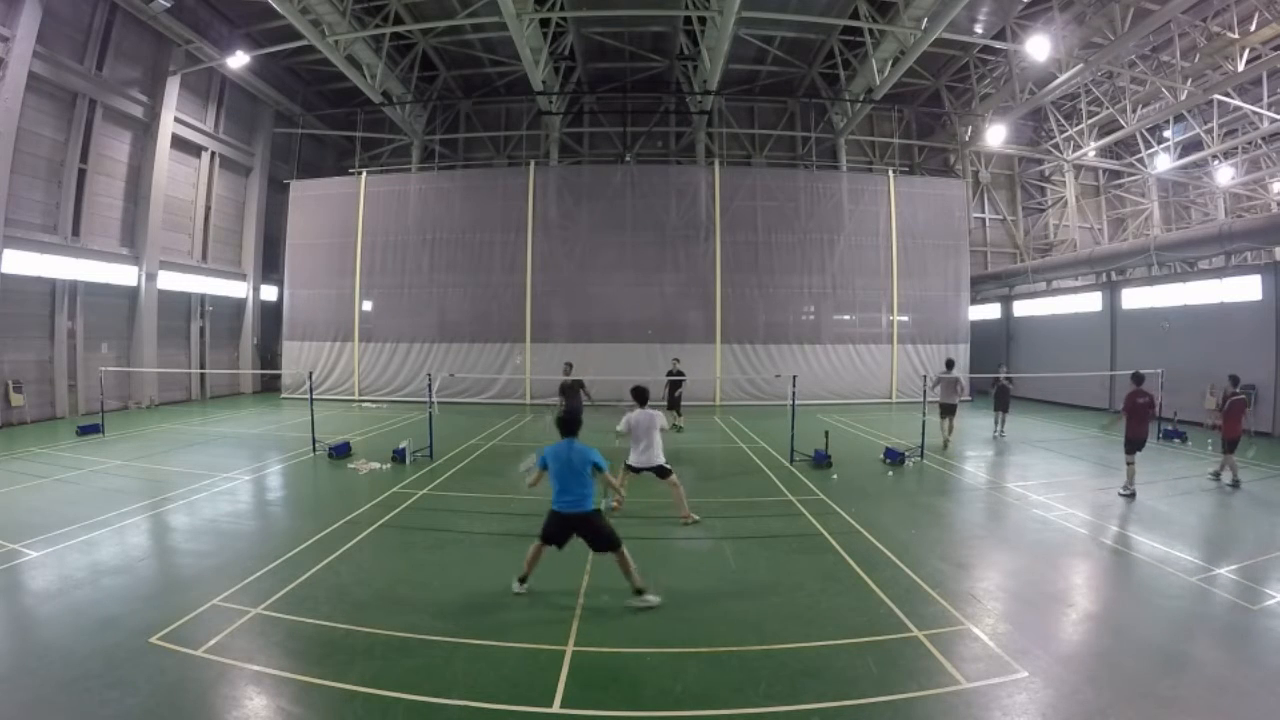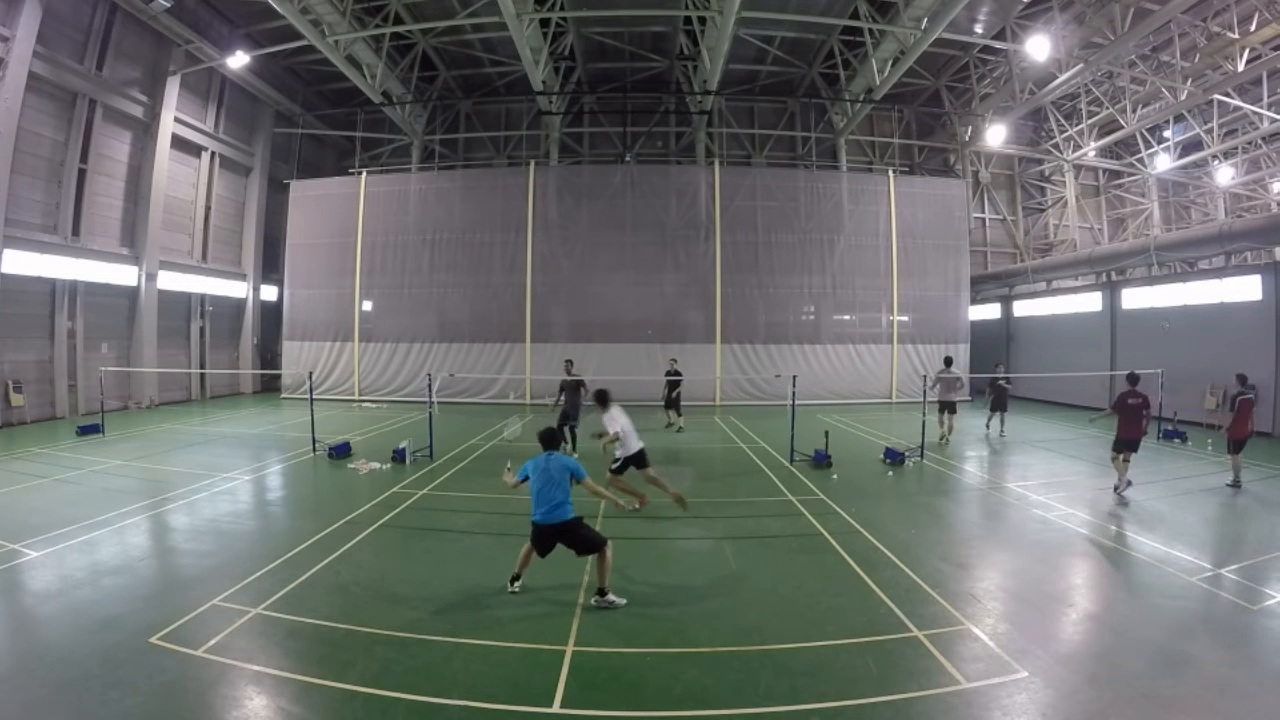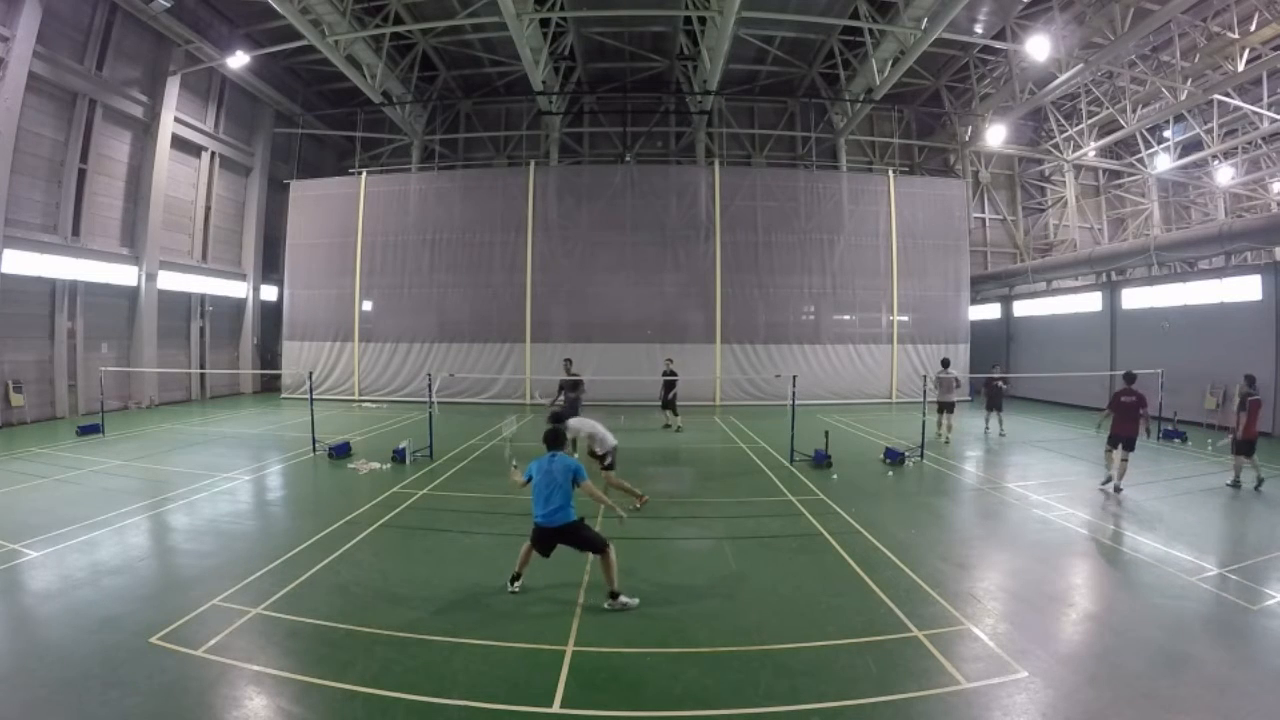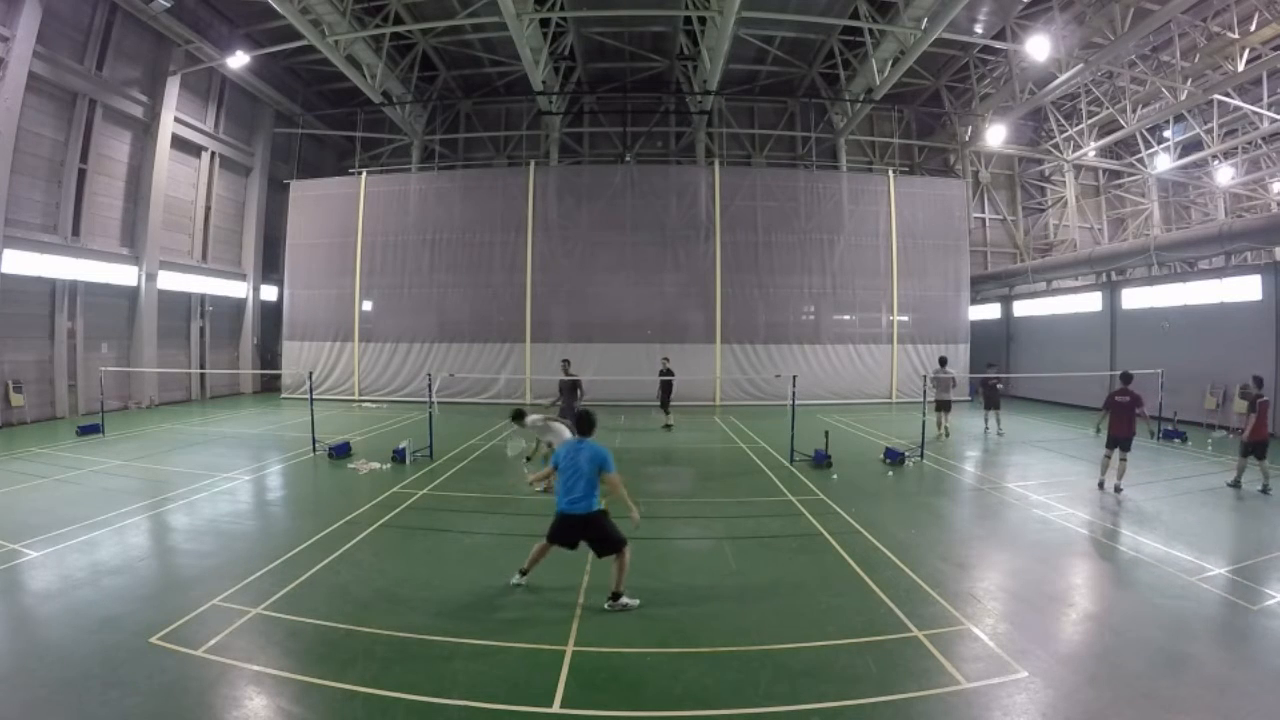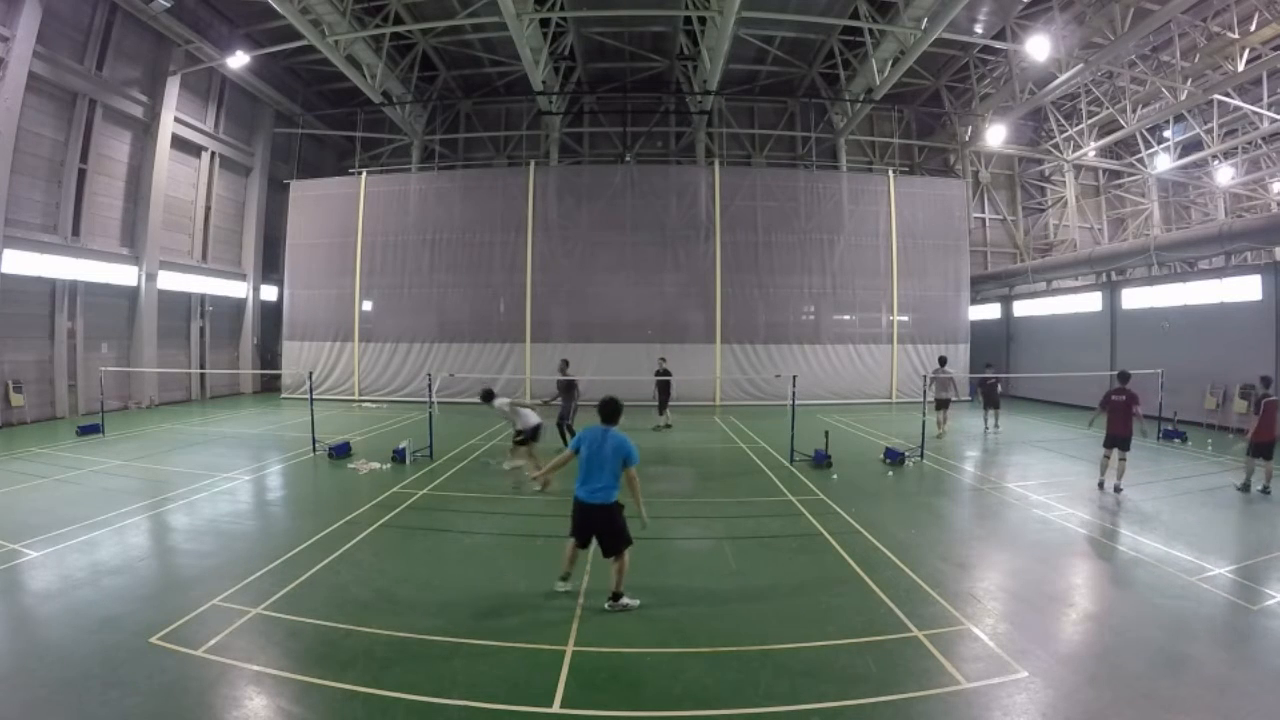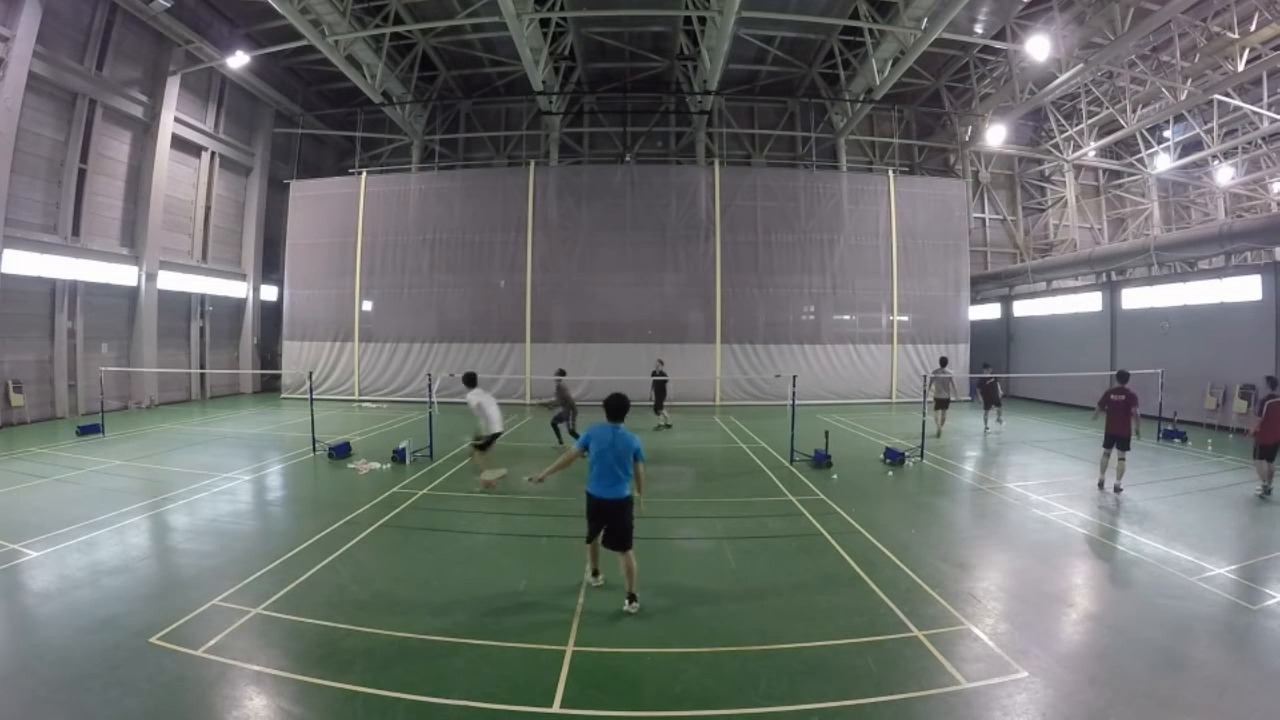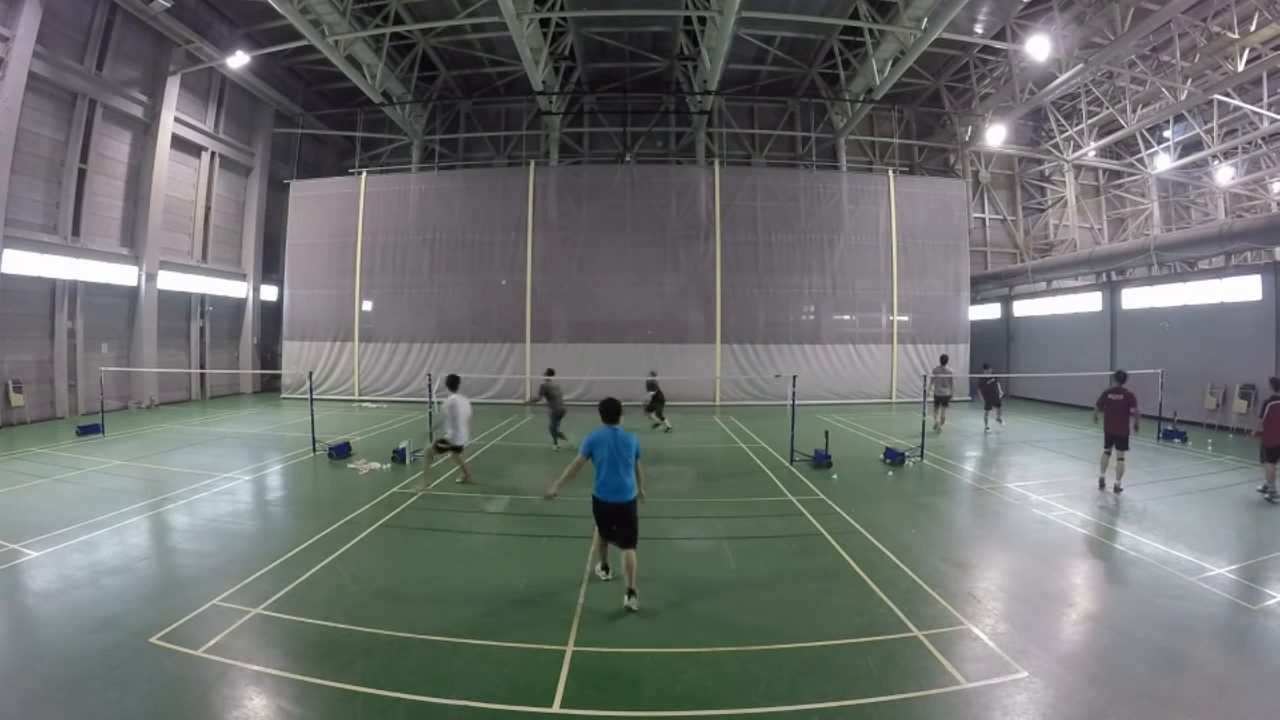
dt=0.2s
person 1, frame 1
left shoulder: (548, 452)
right shoulder: (590, 452)
left elbow: (533, 482)
right elbow: (610, 481)
left wrist: (529, 481)
right wrist: (620, 492)
left hip: (560, 513)
right hip: (587, 513)
left knee: (541, 543)
right knee: (618, 549)
left ankle: (522, 580)
right ankle: (640, 593)
person 1, frame 2
left shoulder: (531, 464)
right shoulder: (570, 463)
left elbow: (512, 483)
right elbow: (592, 488)
left wrist: (506, 476)
right wrist: (616, 500)
left hip: (540, 523)
right hip: (565, 522)
left knee: (531, 544)
right knee: (605, 546)
left ankle: (515, 580)
right ankle: (602, 593)
person 1, frame 3
left shoulder: (536, 464)
right shoulder: (572, 464)
left elbow: (520, 481)
right elbow: (591, 492)
left wrist: (514, 474)
right wrist: (616, 509)
left hip: (542, 524)
right hip: (568, 524)
left knee: (532, 543)
right knee: (606, 550)
left ankle: (515, 579)
right ankle: (614, 597)
person 1, frame 4
left shoulder: (563, 449)
right shoulder: (600, 452)
left elbow: (546, 473)
right elbow: (614, 483)
left wrist: (532, 479)
right wrist: (632, 509)
left hip: (565, 512)
right hip: (590, 513)
left knee: (548, 542)
right knee: (622, 549)
left ankle: (522, 574)
right ankle: (616, 598)
person 1, frame 5
left shoulder: (585, 435)
right shoulder: (625, 443)
left elbow: (563, 459)
right elbow: (632, 479)
left wrist: (541, 474)
right wrist: (641, 508)
left hip: (582, 501)
right hip: (608, 504)
left knee: (576, 540)
right knee: (620, 551)
left ankle: (564, 578)
right ankle: (616, 597)
person 1, frame 6
left shoulder: (593, 432)
right shoulder: (633, 440)
left elbow: (569, 457)
right elbow: (639, 472)
left wrist: (544, 474)
right wrist: (639, 493)
left hip: (596, 497)
right hip: (621, 499)
left knee: (593, 537)
right knee: (625, 549)
left ankle: (594, 574)
right ankle: (631, 598)
person 1, frame 7
left shoulder: (593, 438)
right shoulder: (631, 439)
left elbow: (576, 466)
right elbow: (638, 468)
left wrist: (556, 487)
right wrist: (641, 489)
left hip: (602, 498)
right hip: (627, 500)
left knee: (603, 533)
right knee: (628, 546)
left ankle: (604, 568)
right ankle: (630, 593)
